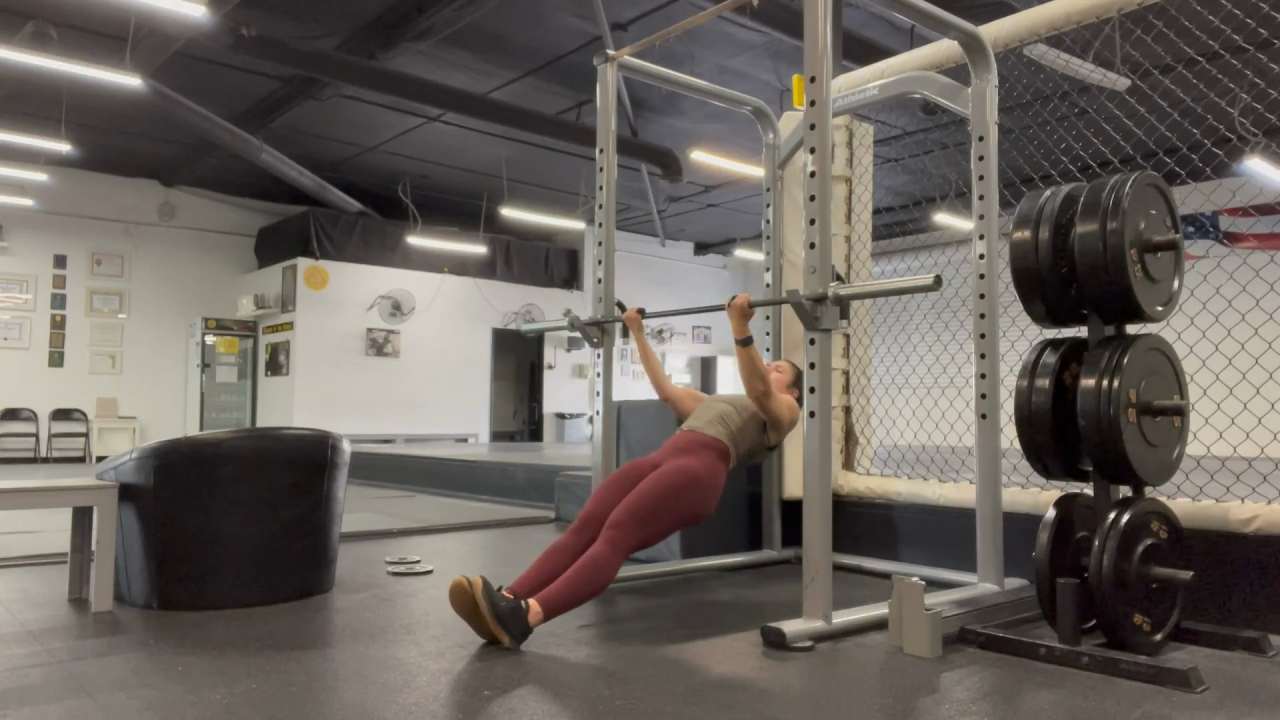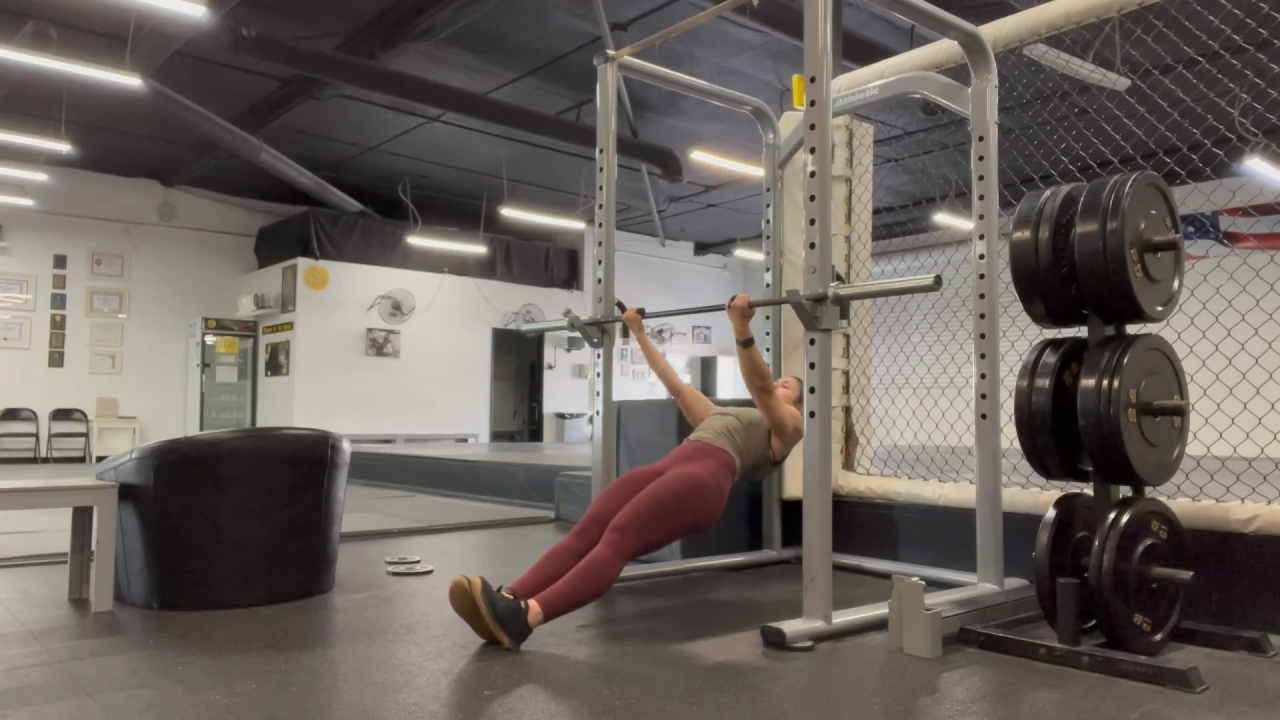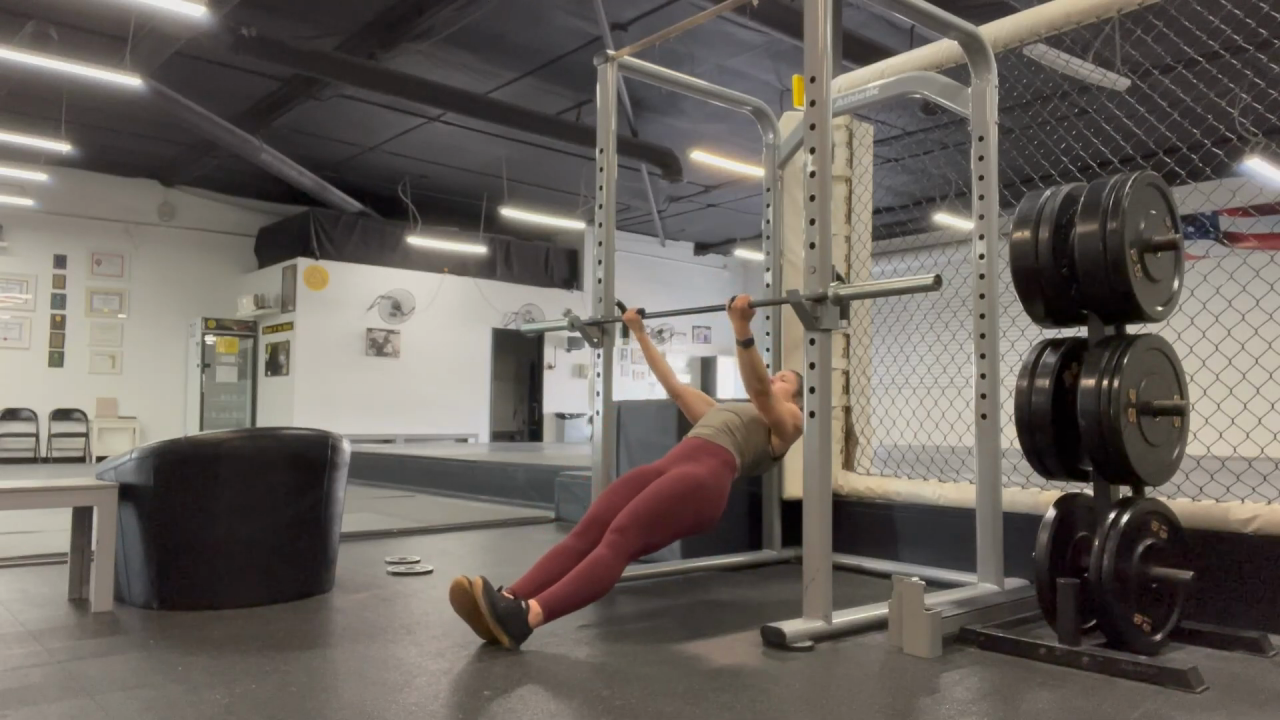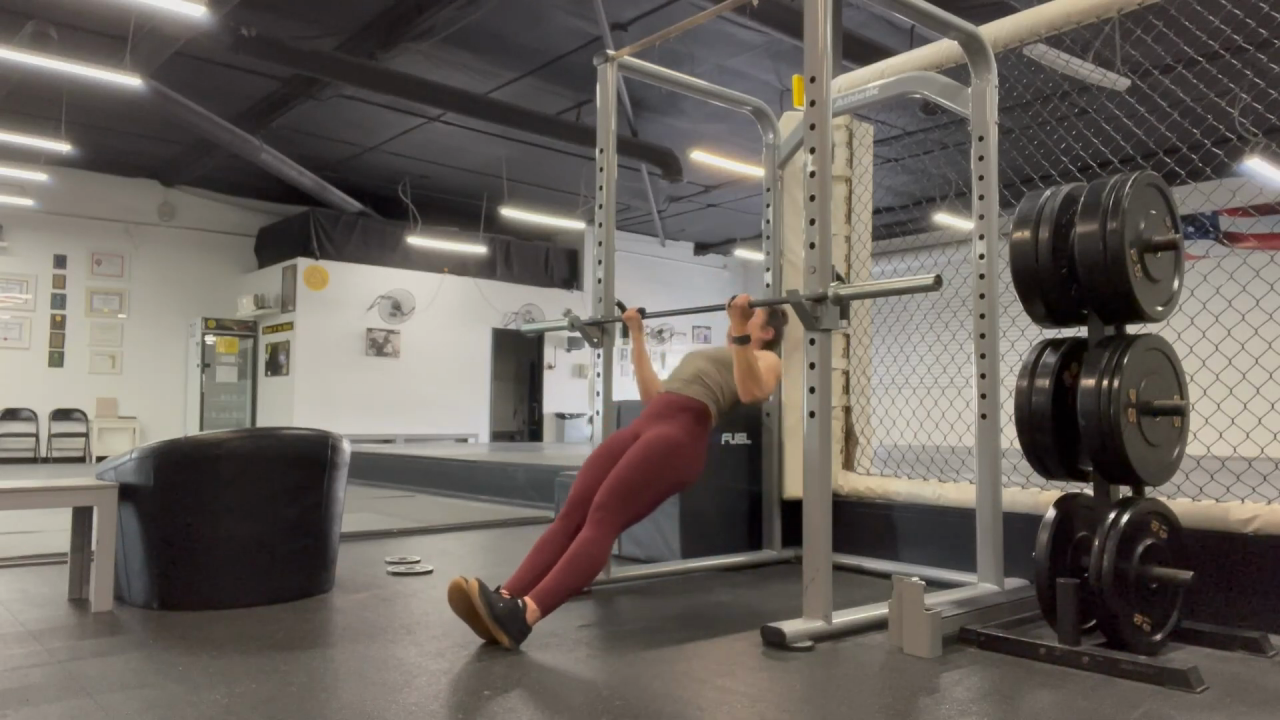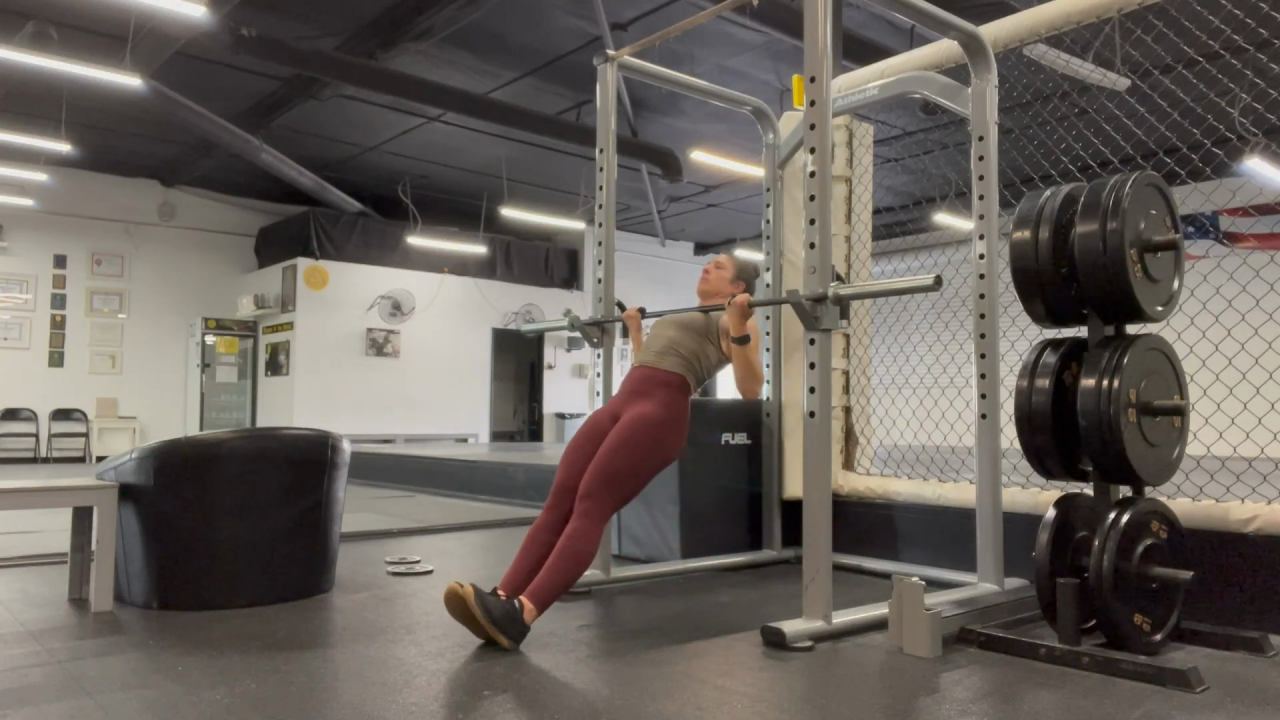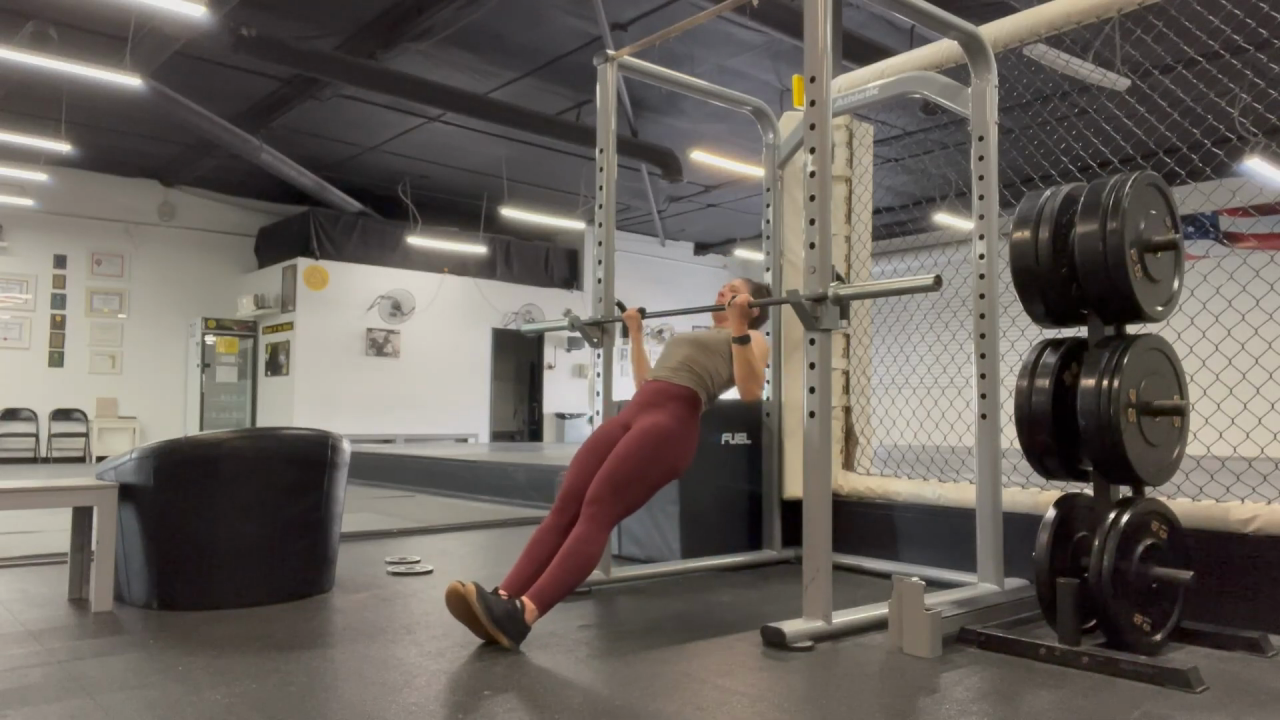
dt=0.3s
person 1, frame 1
left shoulder: (783, 413)
right shoulder: (717, 402)
left elbow: (758, 390)
right elbow: (666, 390)
left wrist: (741, 330)
right wrist: (638, 334)
left hip: (701, 469)
right hip: (661, 457)
left knee: (615, 535)
right knee: (582, 530)
left ankle: (524, 617)
right ankle: (507, 601)
person 1, frame 2
left shoulder: (787, 425)
right shoulder: (722, 415)
left elbow: (761, 386)
right elbow: (676, 386)
left wrist: (742, 330)
right wrist: (639, 334)
left hip: (704, 478)
right hip: (666, 466)
left knee: (617, 539)
right knee: (585, 533)
left ankle: (524, 618)
right ankle: (507, 602)
person 1, frame 3
left shoulder: (788, 421)
right shoulder: (723, 410)
left elbow: (760, 392)
right elbow: (675, 386)
left wrist: (743, 331)
right wrist: (640, 334)
left hip: (704, 476)
right hip: (668, 464)
left knee: (618, 540)
right knee: (585, 533)
left ankle: (523, 618)
right ankle: (507, 602)
person 1, frame 4
left shoulder: (766, 359)
right shoulder: (709, 358)
left elbow: (751, 392)
right elbow: (650, 392)
left wrist: (739, 328)
right wrist: (637, 334)
left hip: (683, 434)
right hip: (642, 426)
left knee: (601, 520)
right knee: (570, 516)
left ankle: (522, 617)
right ankle: (504, 600)
person 1, frame 5
left shoulder: (732, 324)
right shoulder: (685, 319)
left elbow: (750, 390)
left wrist: (738, 324)
right wrist: (635, 331)
left hip: (661, 411)
right hip: (621, 401)
left knee: (590, 507)
right knee: (559, 504)
left ankle: (520, 615)
right ankle: (501, 600)
person 1, frame 6
left shoulder: (748, 338)
right shoulder: (697, 339)
left elbow: (751, 391)
left wrist: (740, 327)
right wrist: (636, 334)
left hip: (673, 421)
right hip: (632, 413)
left knee: (597, 512)
right knee: (565, 509)
left ankle: (522, 615)
right ankle: (502, 600)
